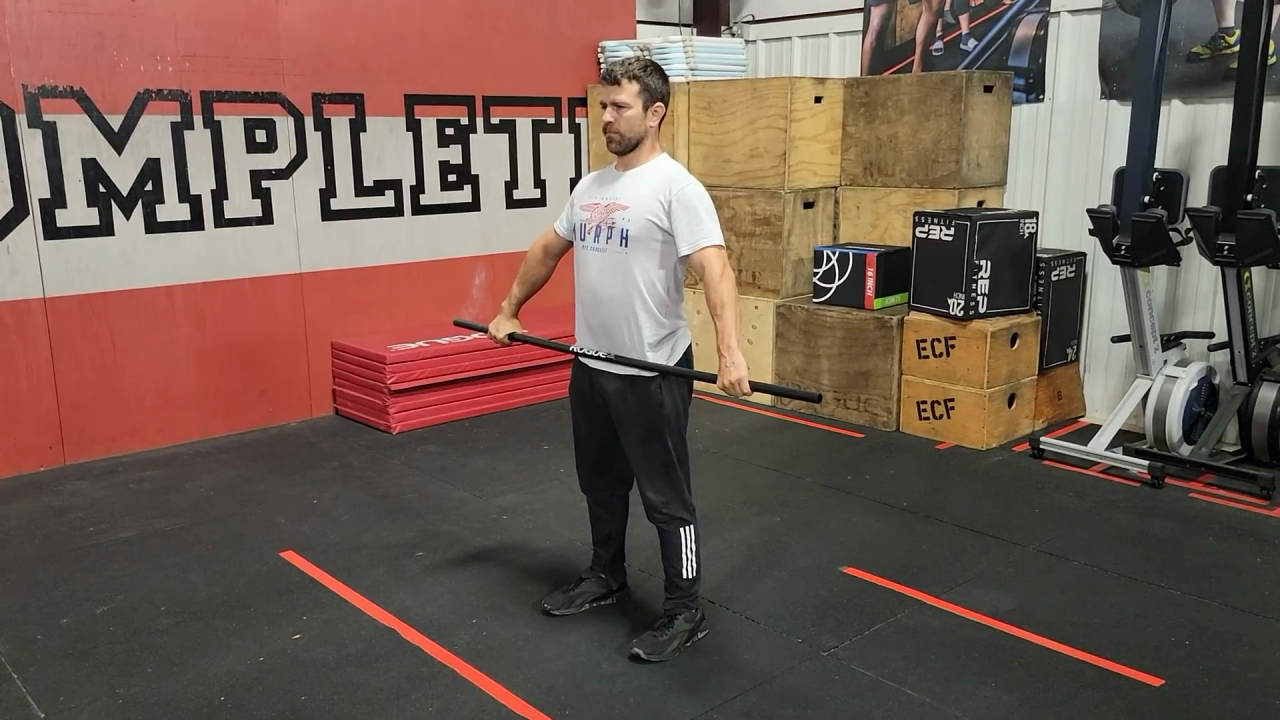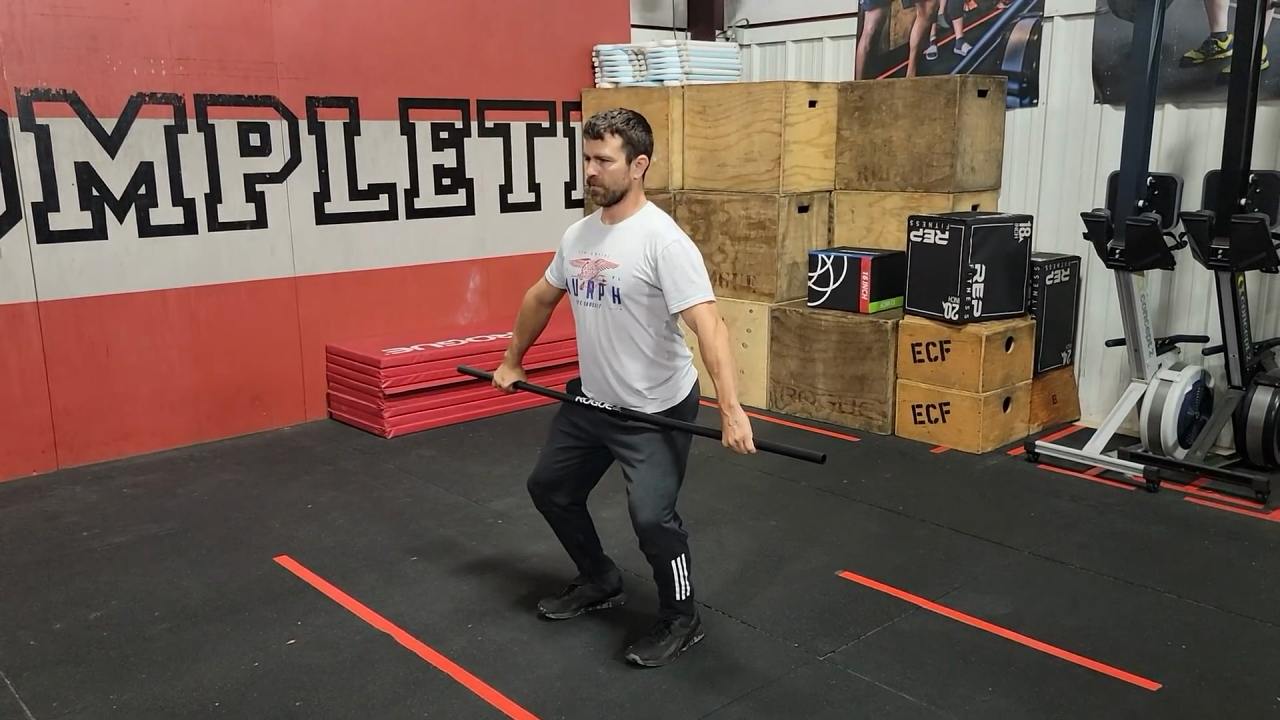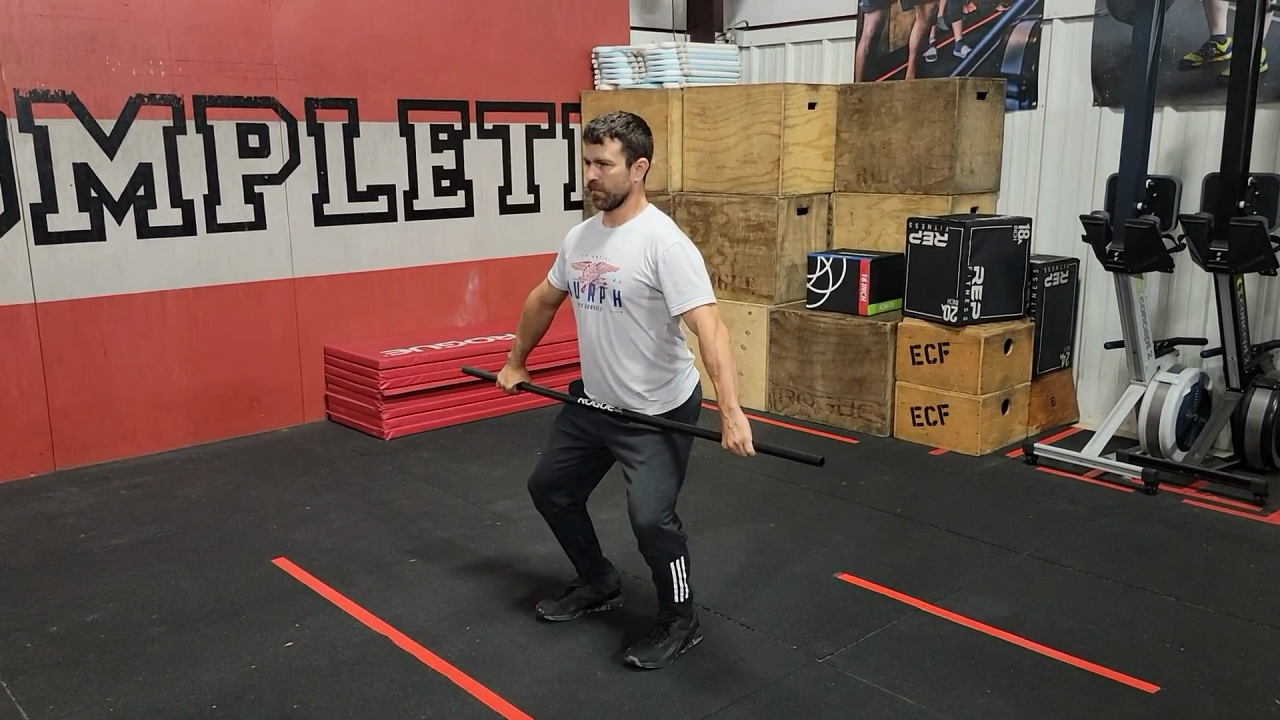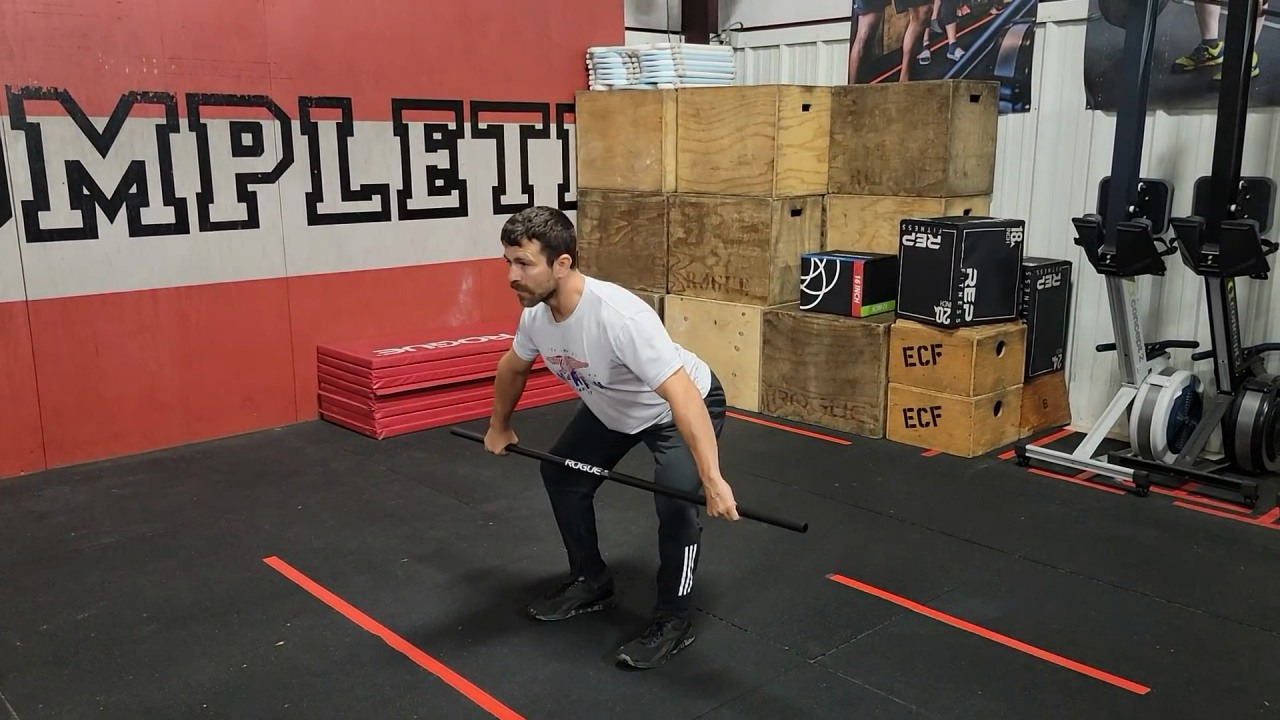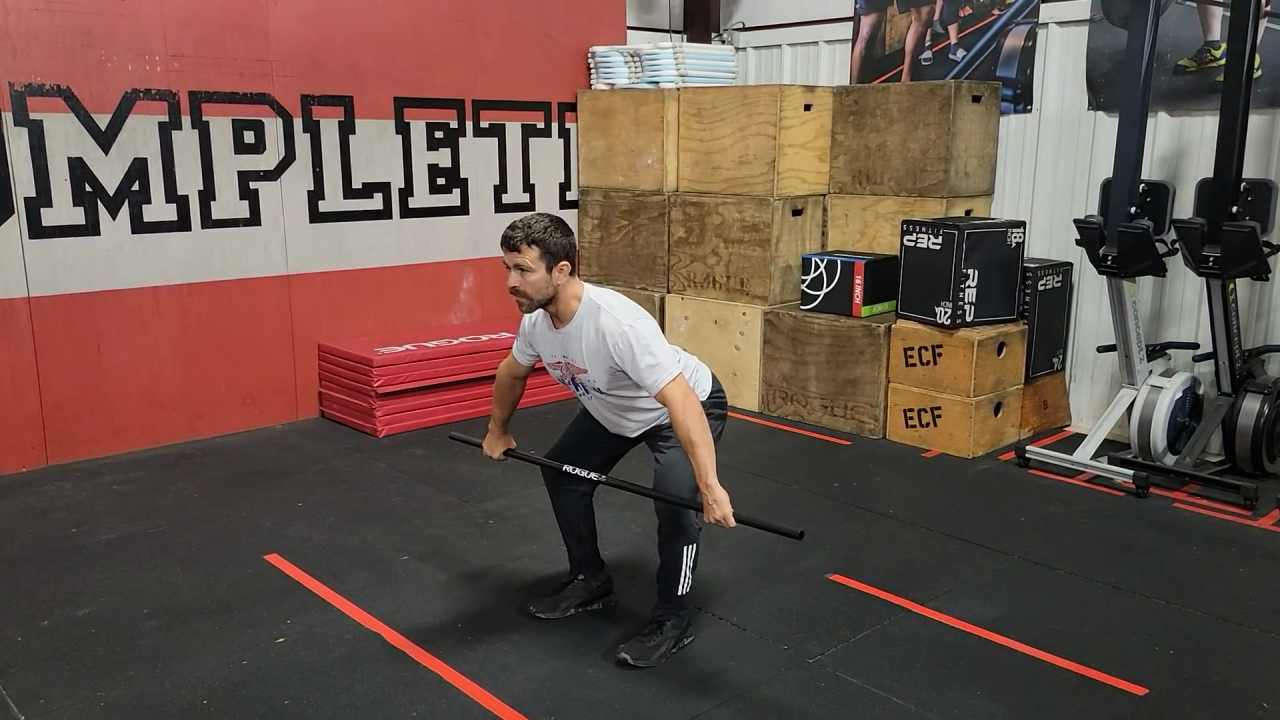
dt=1s
person 1, frame 1
left shoulder: (675, 187)
right shoulder: (590, 187)
left elbow: (714, 267)
right elbow: (547, 249)
left wrist: (730, 350)
right wrist: (508, 309)
left hip: (651, 372)
right hip: (590, 365)
left knee: (665, 497)
right knee: (600, 483)
left ankle: (684, 612)
right ankle: (606, 576)
person 1, frame 2
left shoulder: (663, 240)
right shoulder: (578, 235)
left elbow: (707, 324)
right elbow: (540, 298)
left wrist: (731, 410)
right wrist: (512, 360)
left hip: (656, 409)
right hip: (591, 399)
left knee: (652, 516)
right knee: (549, 487)
left ankle: (681, 619)
right ankle: (600, 582)
person 1, frame 3
left shoulder: (664, 243)
right shoulder: (579, 237)
left elbow: (708, 326)
right elbow: (543, 300)
left wrist: (731, 411)
right wrist: (515, 362)
left hip: (656, 413)
right hip: (592, 402)
left knee: (650, 517)
right knee: (549, 488)
left ankle: (679, 622)
right ankle: (597, 585)
person 1, frame 4
left shoulder: (618, 316)
right shoulder: (535, 315)
left elbow: (683, 396)
right elbow: (513, 367)
left wrist: (712, 480)
right wrist: (499, 426)
left hip: (685, 405)
right hip: (612, 408)
left knee: (675, 500)
right knee: (561, 474)
left ankle: (673, 620)
right ankle: (590, 582)
person 1, frame 5
left shoulder: (618, 323)
right shoulder: (535, 321)
left elbow: (681, 401)
right elbow: (513, 372)
left wrist: (709, 486)
right wrist: (498, 430)
left hip: (687, 405)
left knee: (675, 498)
right knee: (562, 472)
left ankle: (672, 619)
right ankle: (590, 580)
